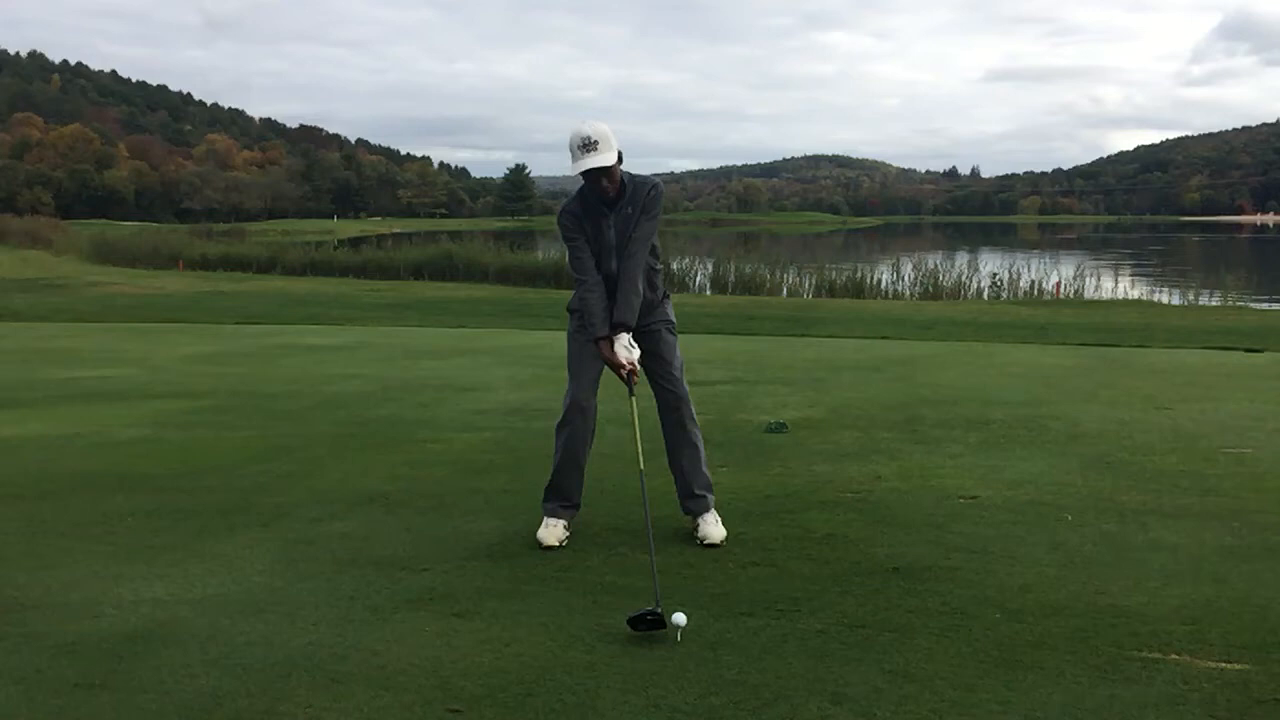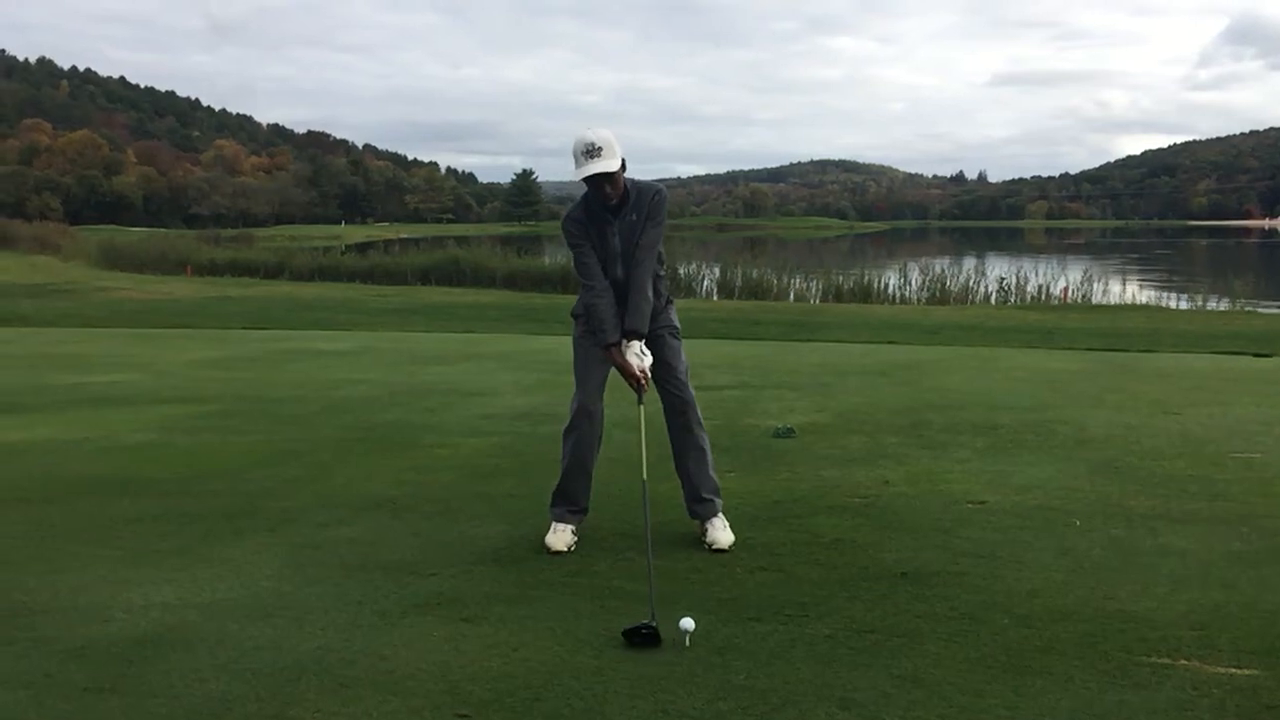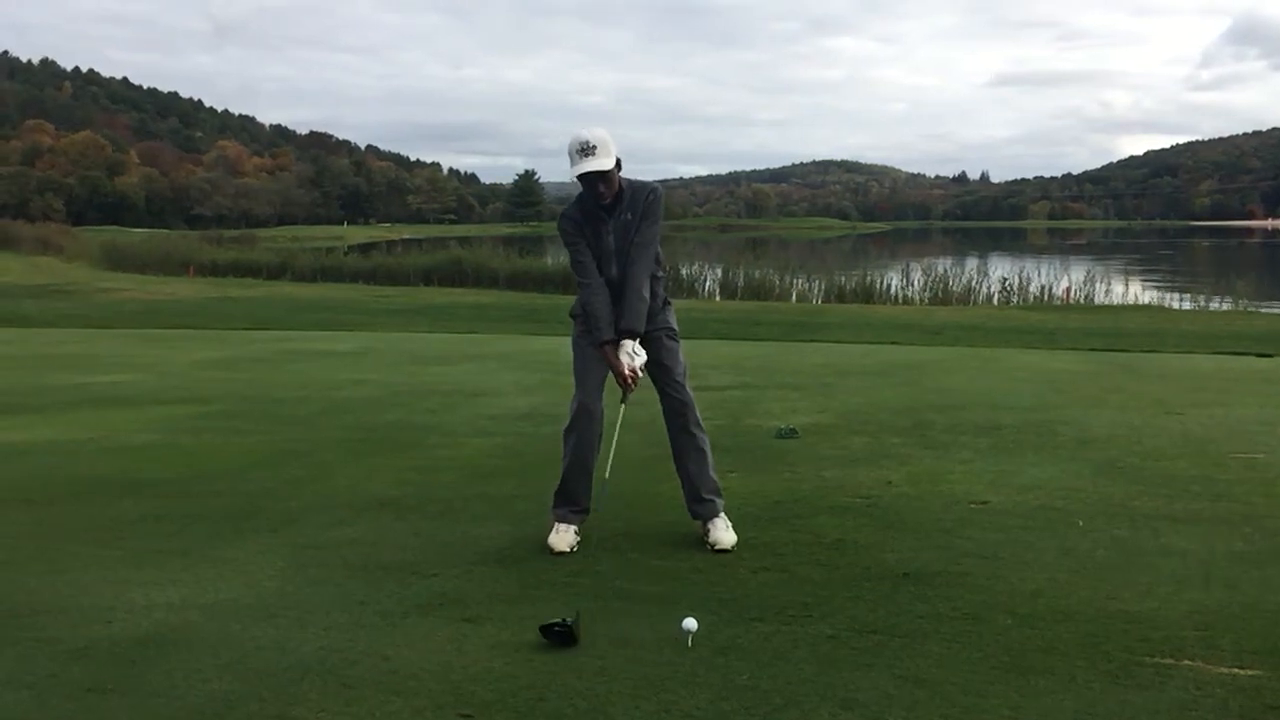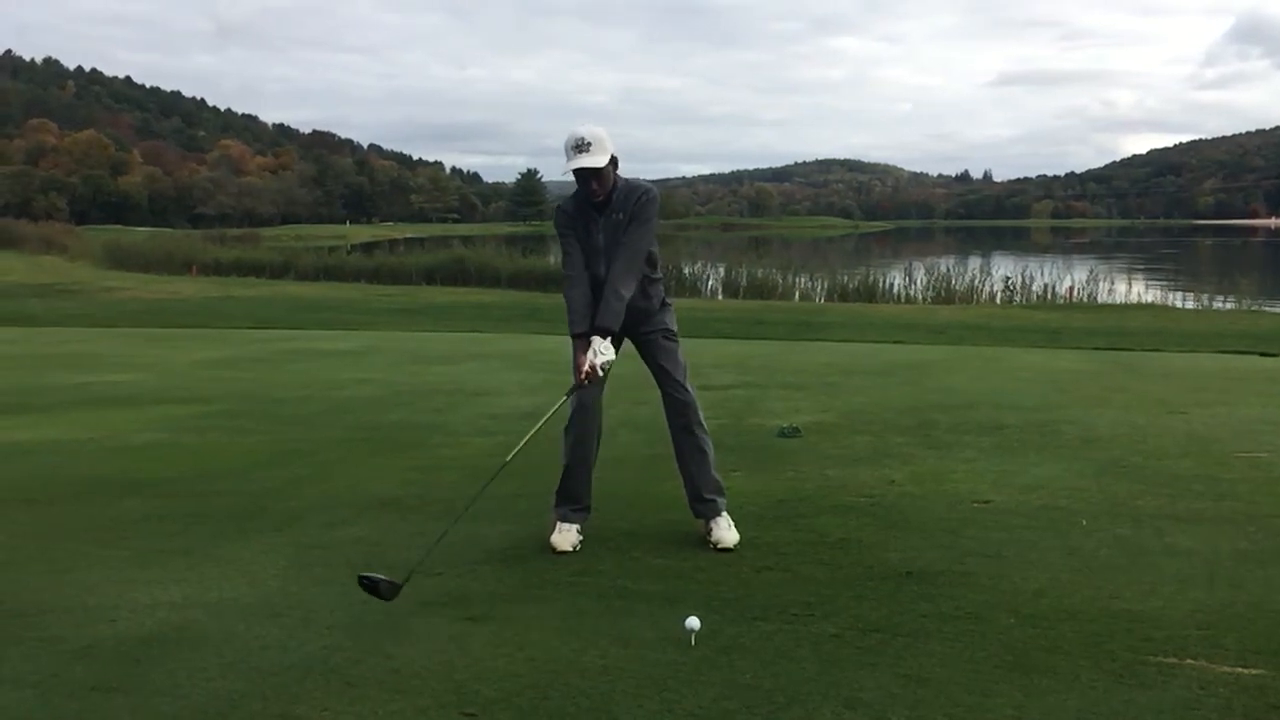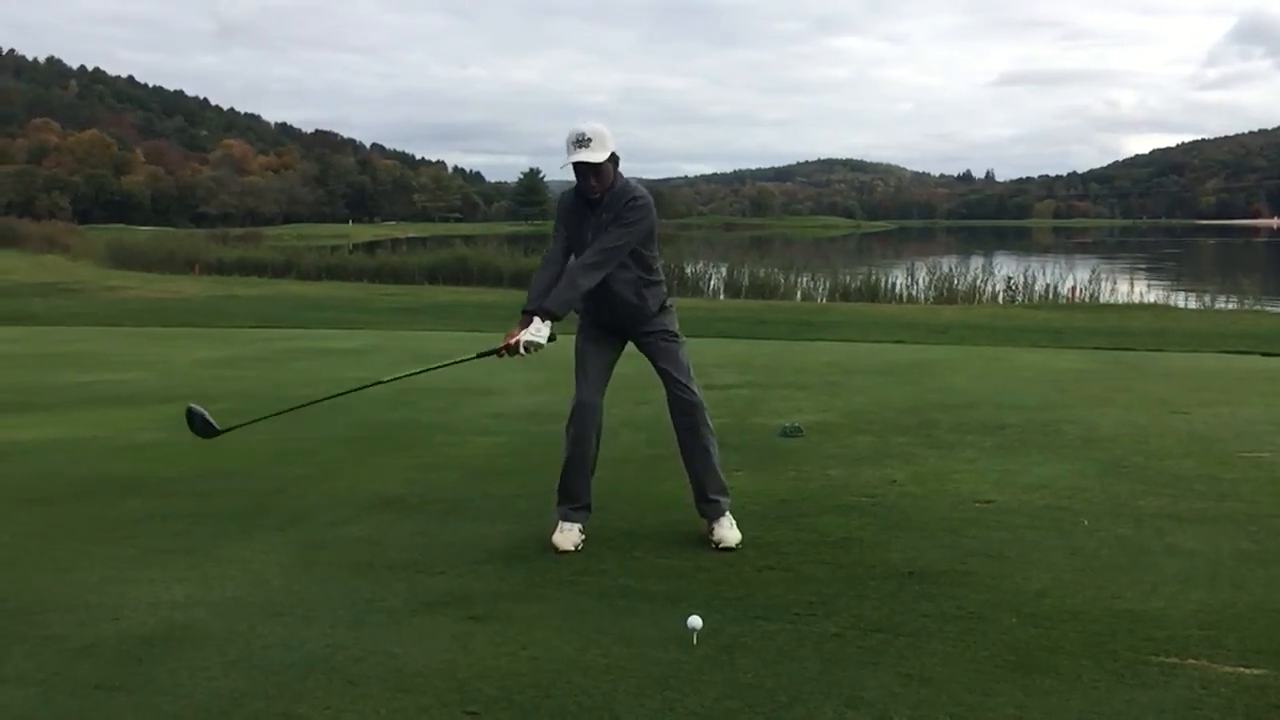
dt=1s
person 1, frame 1
left shoulder: (649, 191)
right shoulder: (572, 213)
left elbow: (635, 262)
right elbow: (587, 279)
left wrist: (625, 332)
right wrist: (603, 343)
left hip: (648, 307)
right hip: (592, 312)
left knee: (676, 399)
right knee: (578, 403)
left ankle: (701, 506)
right ankle: (558, 509)
person 1, frame 2
left shoulder: (652, 197)
right shoulder: (576, 220)
left elbow: (643, 269)
right elbow: (595, 286)
left wrist: (635, 340)
right wrist: (616, 351)
left hip: (653, 312)
right hip: (597, 317)
left knee: (682, 403)
right knee: (585, 406)
left ankle: (709, 511)
right ankle: (566, 514)
person 1, frame 3
left shoulder: (648, 196)
right shoulder: (572, 218)
left elbow: (640, 268)
right elbow: (591, 283)
left wrist: (631, 339)
right wrist: (610, 350)
left hip: (649, 311)
right hip: (594, 316)
left knee: (680, 402)
right knee: (585, 406)
left ankle: (710, 510)
right ankle: (568, 514)
person 1, frame 4
left shoulder: (643, 197)
right shoulder: (568, 213)
left elbow: (626, 268)
right elbow: (575, 277)
left wrist: (603, 336)
right wrist: (580, 343)
left hip: (648, 310)
right hip: (592, 315)
left knee: (681, 399)
right knee: (584, 404)
left ankle: (713, 509)
right ankle: (570, 514)
person 1, frame 5
left shoulder: (637, 202)
right shoulder: (569, 203)
left elbow: (593, 264)
right elbow: (554, 261)
left wrist: (545, 319)
right wrist: (527, 317)
left hip: (650, 313)
right hip: (598, 318)
left knee: (687, 399)
right knee: (585, 405)
left ankle: (717, 510)
right ankle: (572, 514)
